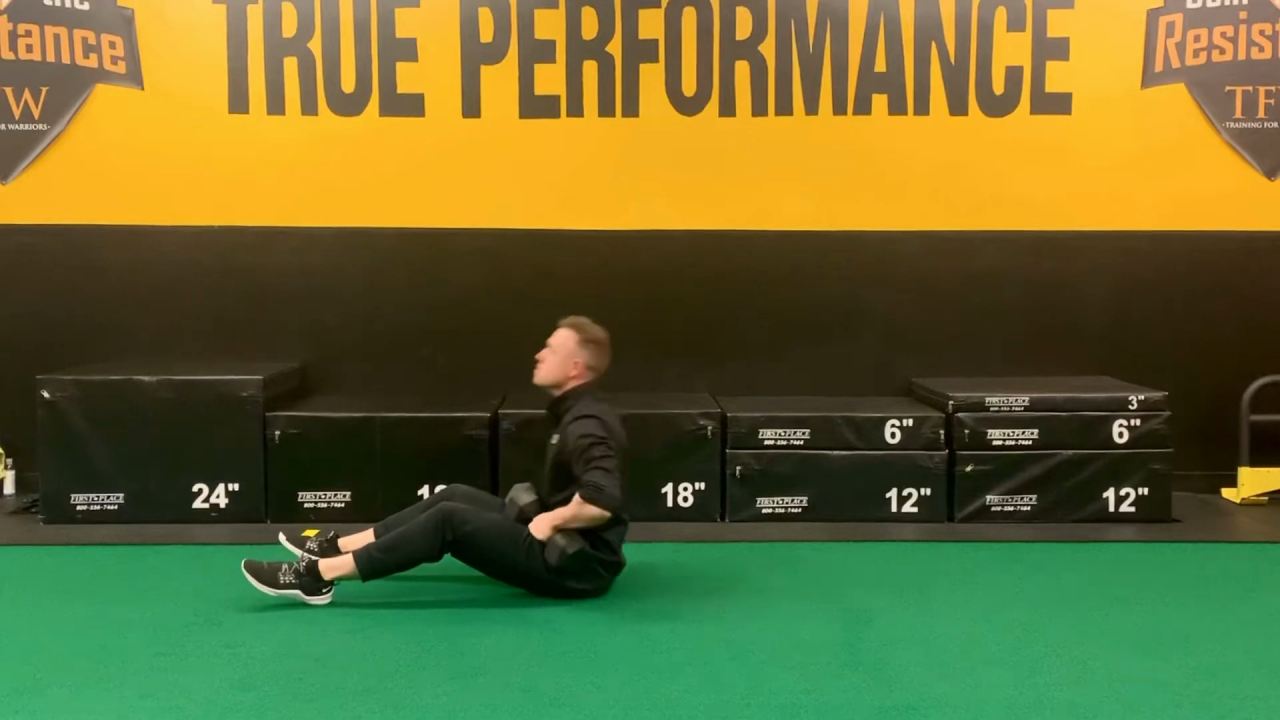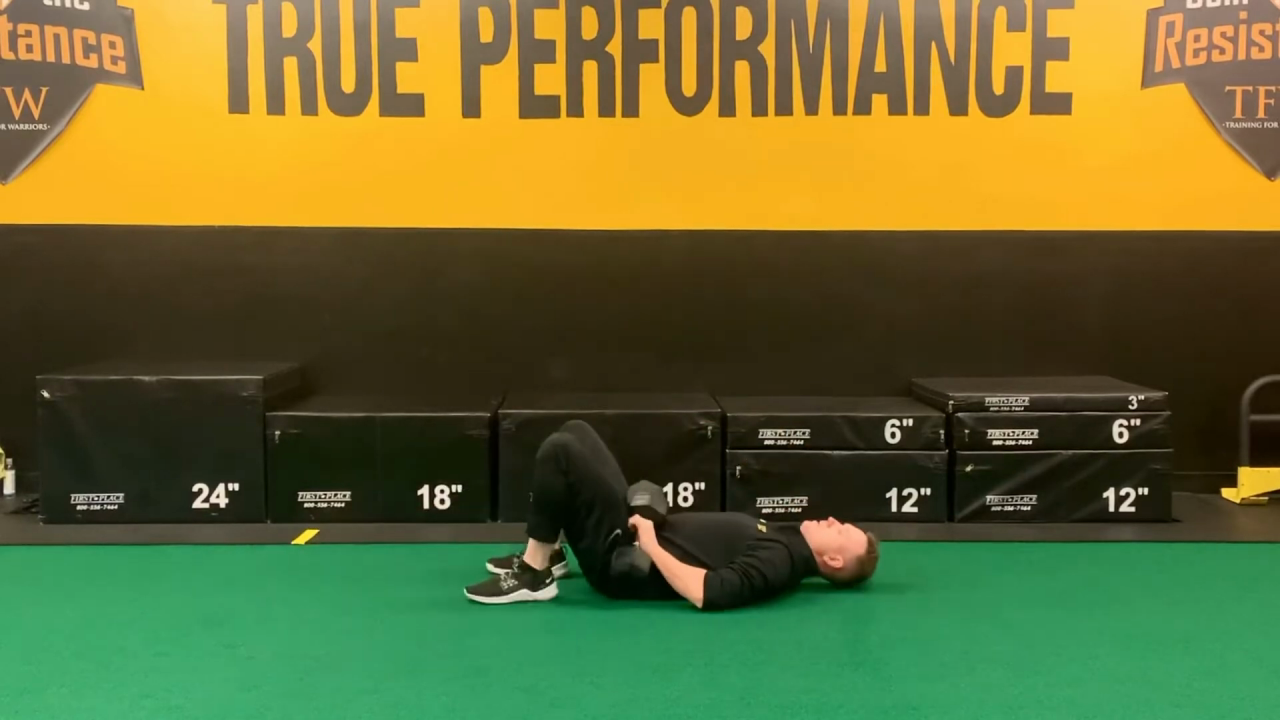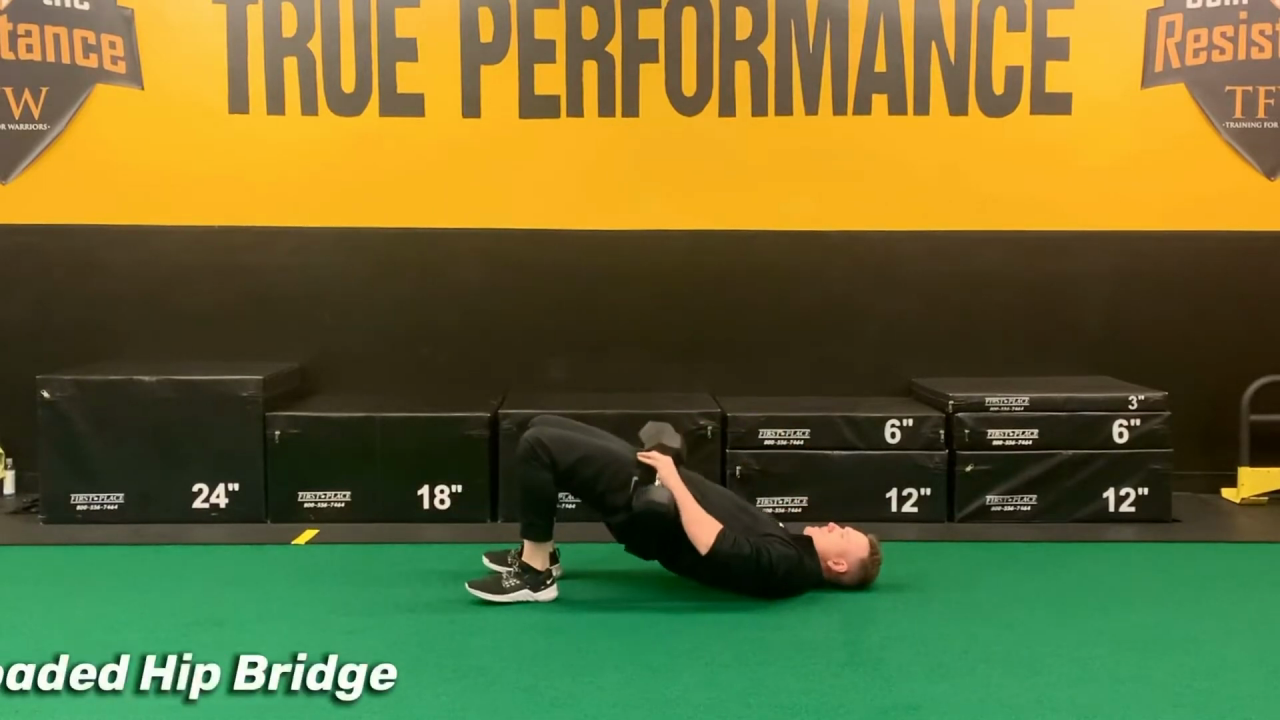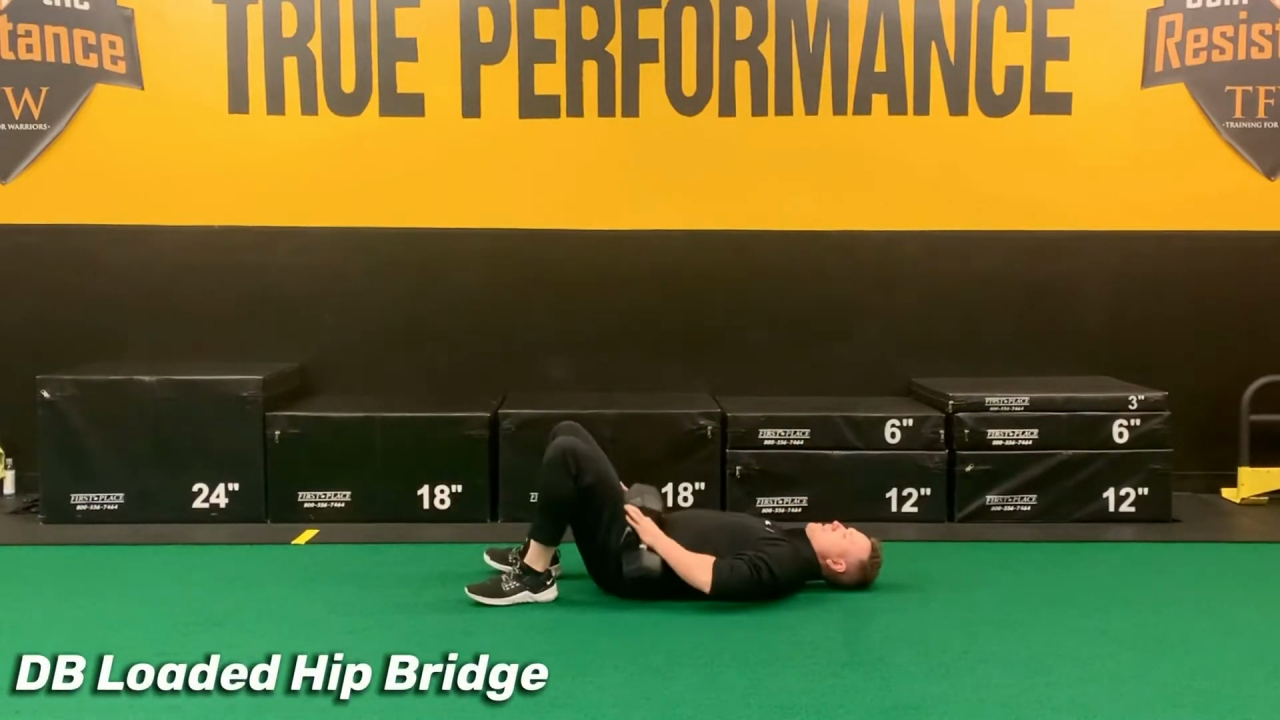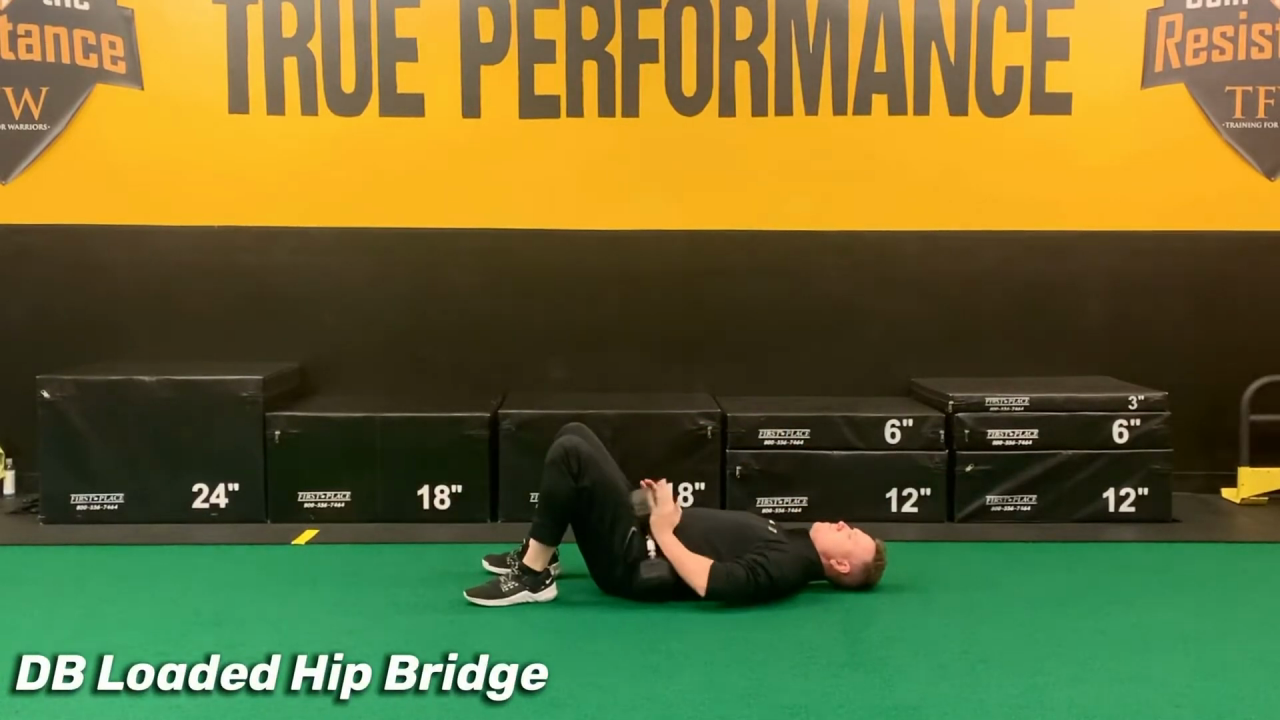
dt=1s
person 1, frame 1
left shoulder: (586, 425)
right shoulder: (583, 411)
left elbow: (602, 502)
left wrist: (550, 521)
right wrist: (545, 511)
left hip: (576, 567)
left knee: (447, 522)
right knee: (455, 497)
left ankle: (317, 577)
right ankle: (333, 546)
person 1, frame 2
left shoulder: (779, 564)
right shoulder: (783, 539)
left elbow: (708, 592)
left wrist: (651, 547)
right wrist: (652, 523)
left hip: (622, 557)
right hip: (636, 534)
left knee: (558, 452)
right knee: (573, 433)
left ankle: (533, 574)
right ankle: (545, 555)
person 1, frame 3
left shoulder: (785, 567)
right shoulder: (789, 546)
left elbow: (715, 547)
left wrist: (672, 480)
right wrist: (668, 475)
right hip: (655, 481)
left knee: (537, 445)
right knee: (543, 428)
left ankle: (533, 573)
right ankle: (540, 553)
person 1, frame 4
left shoulder: (787, 564)
right shoulder: (784, 541)
left elbow: (714, 579)
left wrist: (656, 536)
right wrist: (640, 507)
right hip: (644, 535)
left knee: (566, 453)
right knee: (567, 433)
left ankle: (534, 576)
right ankle: (537, 553)
person 1, frame 5
left shoulder: (787, 566)
right shoulder: (788, 542)
left elbow: (709, 582)
left wrist: (663, 532)
right wrist: (668, 511)
left hip: (633, 560)
right hip: (646, 535)
left knee: (569, 453)
right knee: (574, 435)
left ankle: (532, 576)
right ankle: (537, 553)
